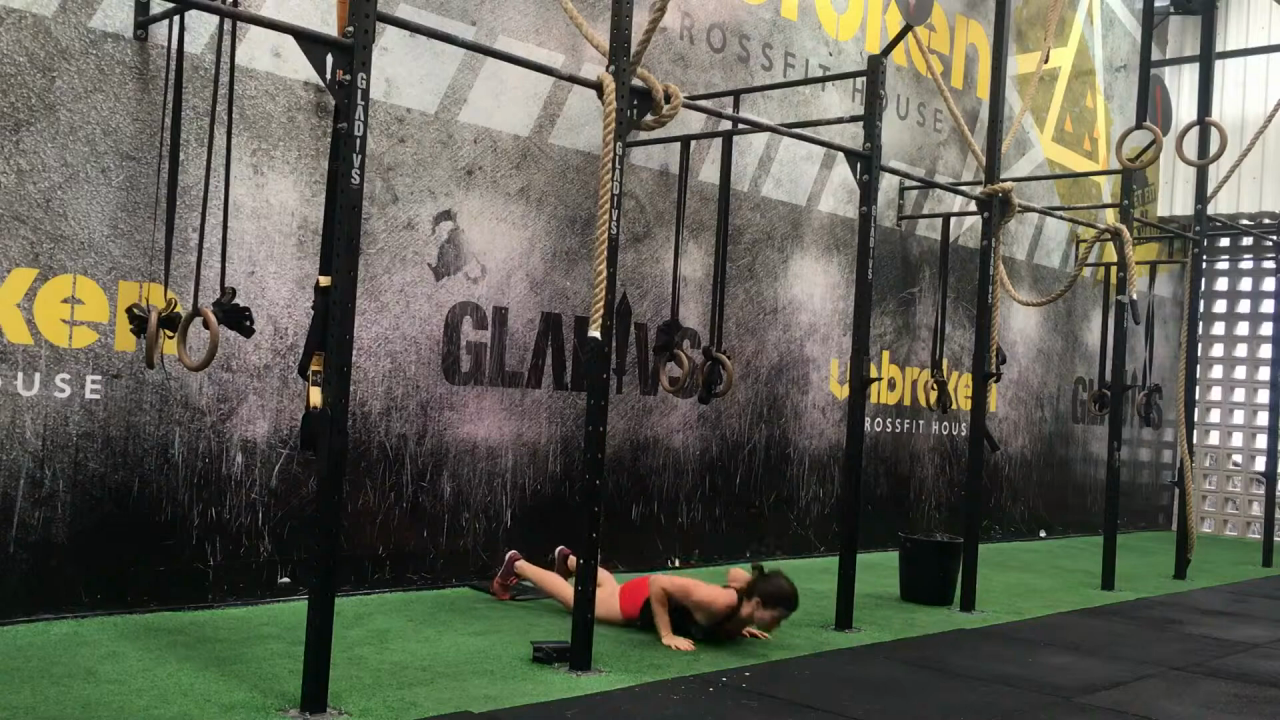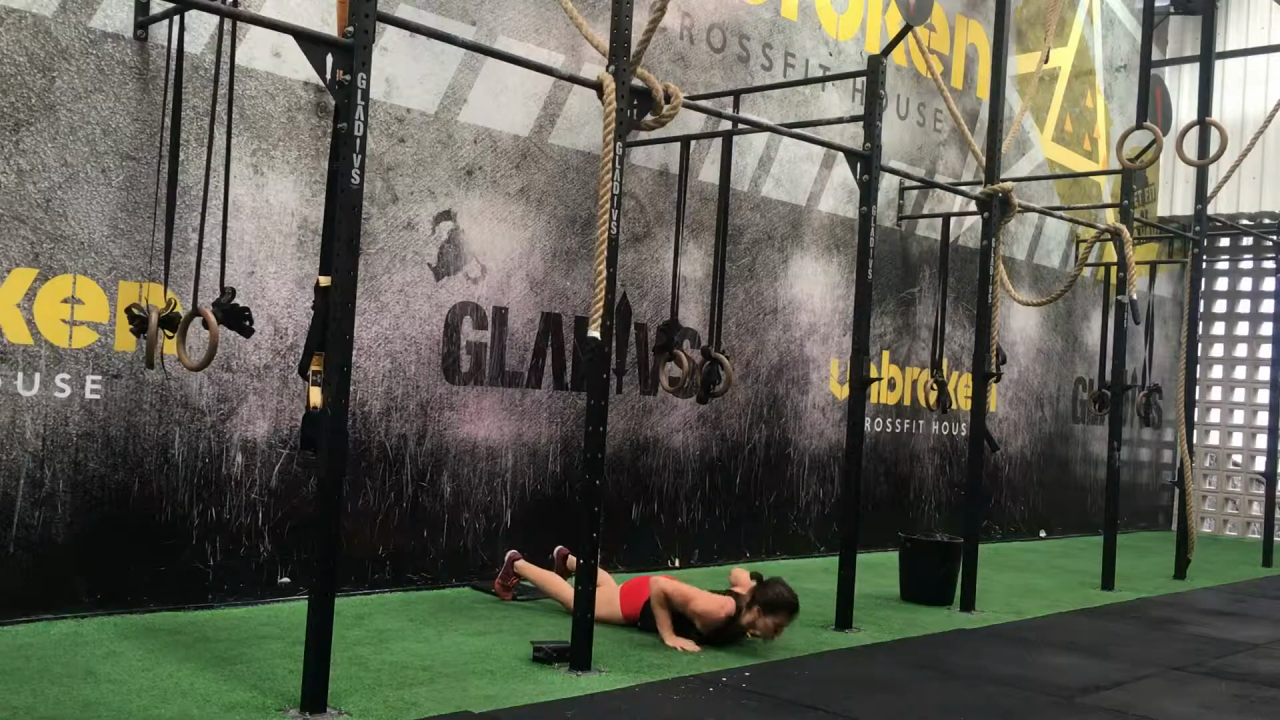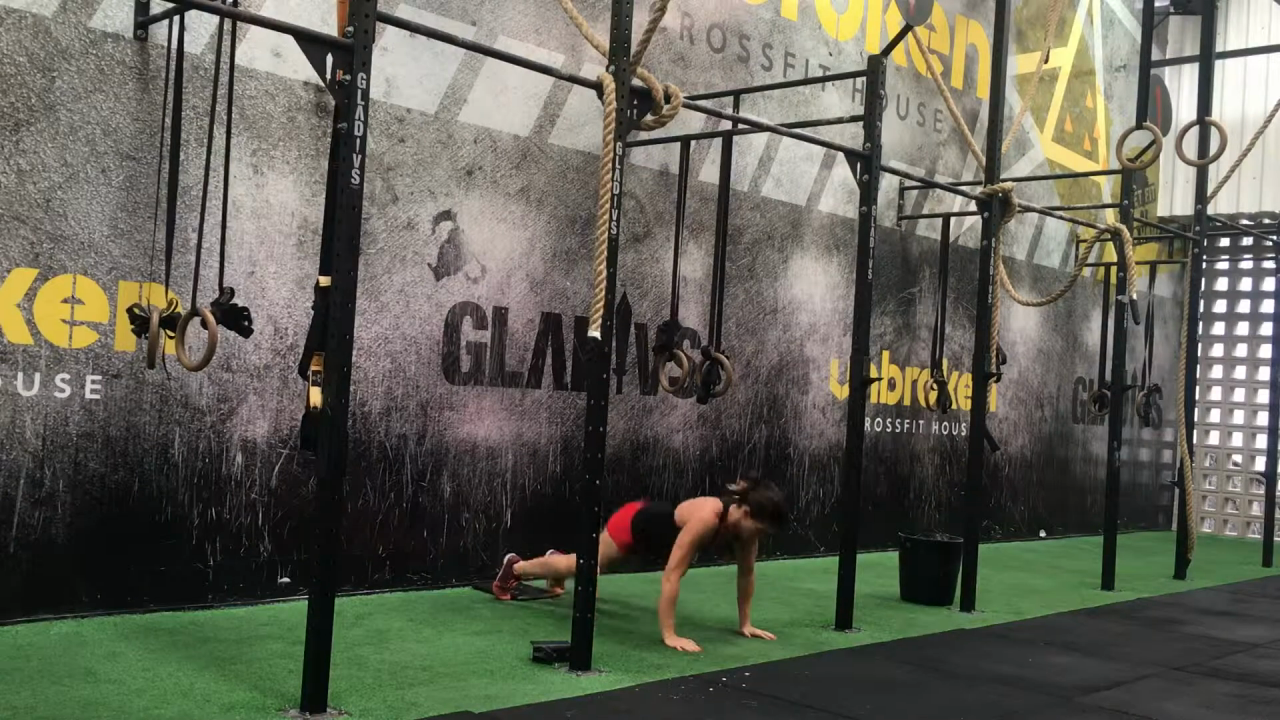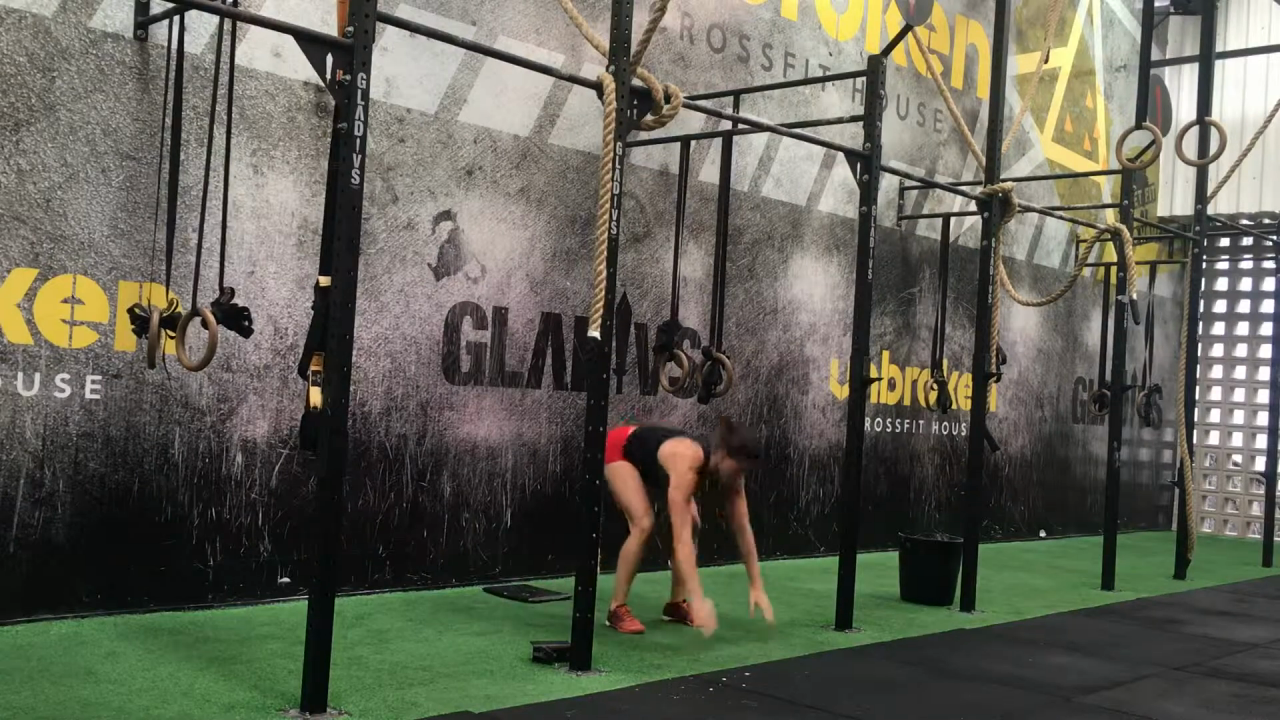
dt=0.5s
person 1, frame 1
left shoulder: (749, 595)
right shoulder: (720, 602)
left elbow: (737, 575)
right elbow: (657, 582)
left wrist: (741, 625)
right wrist: (667, 635)
left hip: (666, 597)
right hip: (640, 603)
left knee: (613, 587)
right knee: (576, 599)
left ankle: (568, 559)
right ankle: (517, 564)
person 1, frame 2
left shoulder: (752, 597)
right shoulder: (718, 611)
left elbow: (735, 573)
right elbow: (657, 583)
left wrist: (745, 626)
right wrist: (669, 636)
left hip: (661, 597)
right hip: (641, 604)
left knee: (612, 586)
right knee: (574, 598)
left ankle: (566, 558)
right ankle: (517, 564)
person 1, frame 3
left shoulder: (744, 521)
right shoulder: (706, 518)
left elbow: (746, 573)
right elbow: (671, 575)
left wrist: (745, 623)
right wrist: (669, 635)
left hip: (655, 535)
right hip: (633, 525)
left knee: (594, 566)
left ankle: (560, 556)
right ankle: (515, 567)
person 1, frame 4
left shoulder: (730, 467)
right shoulder: (687, 465)
left elbow: (743, 530)
right elbow: (680, 538)
left wrist: (755, 586)
right wrist: (697, 598)
left hip: (651, 463)
right hip: (621, 447)
left knee: (692, 524)
right knee: (643, 525)
left ankle: (676, 603)
right ankle: (617, 610)
